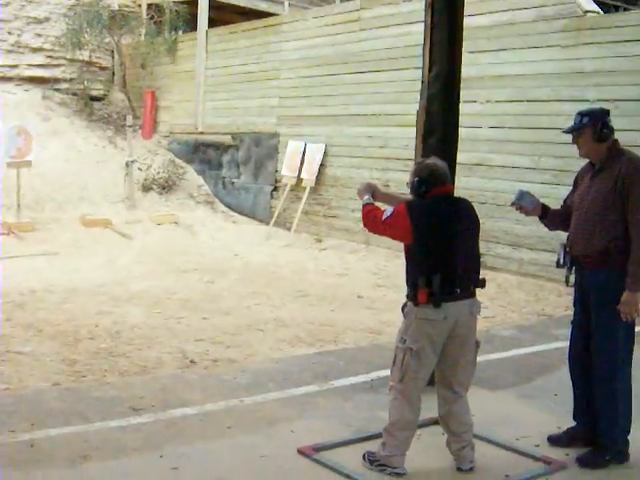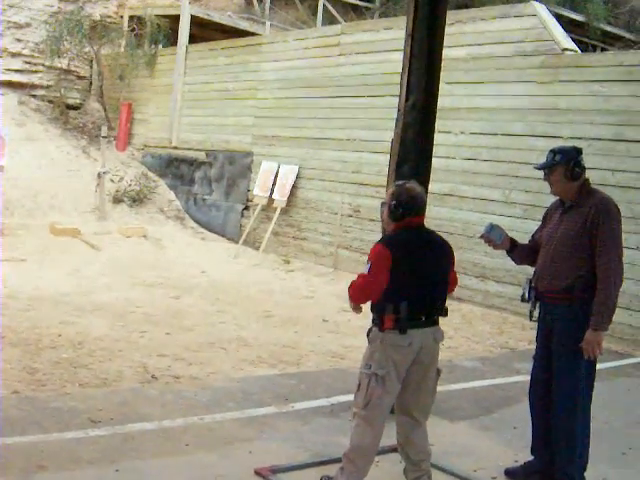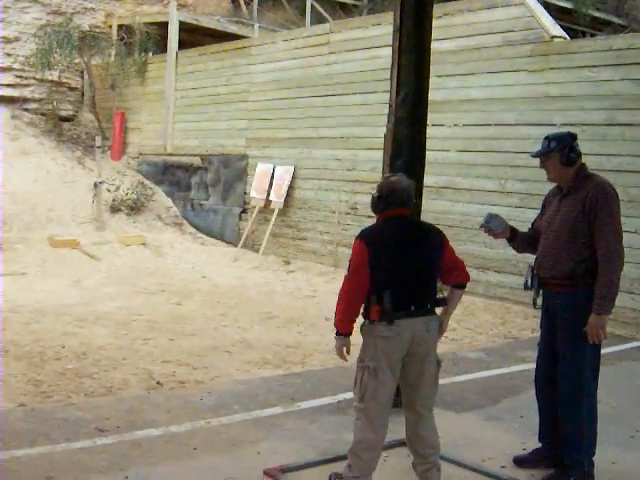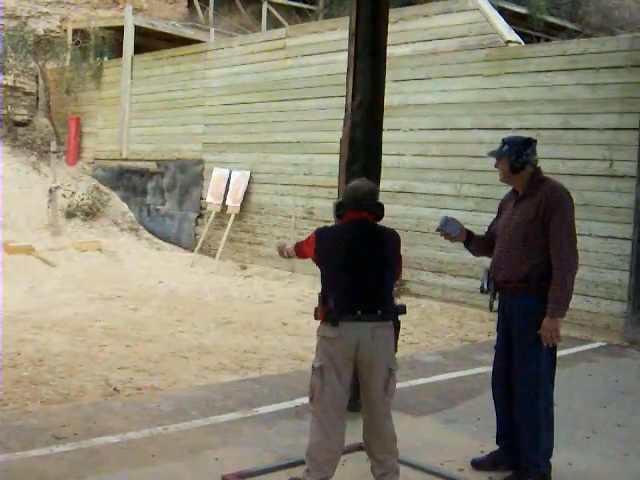
dt=1s
person 1, frame 1
right shoulder: (586, 173)
right elbow: (568, 219)
right wrist: (541, 212)
right hip: (584, 274)
left knee: (610, 361)
right knee: (580, 355)
right ankle: (587, 426)
person 1, frame 2
left shoulder: (601, 208)
right shoulder: (555, 209)
left elbow: (609, 272)
right elbow: (535, 254)
left wrist: (598, 326)
right wrist: (509, 246)
left hip: (577, 313)
right hip: (548, 309)
left knee: (570, 397)
right knee: (540, 391)
person 1, frame 3
left shoulder: (598, 192)
right shoulder: (554, 195)
left elbow: (610, 256)
right elbow: (536, 241)
left wrist: (601, 310)
right wrist: (510, 234)
left hip: (580, 298)
right hip: (552, 297)
left knee: (576, 383)
right knee: (547, 378)
right ankle: (552, 448)
person 1, frame 4
left shoulder: (552, 196)
right shoulder: (510, 199)
left elbow: (565, 260)
right elbow: (493, 245)
left wrist: (554, 313)
right wrist: (466, 237)
left hip: (535, 301)
right hip: (508, 299)
left knee: (532, 385)
right knee: (503, 380)
right ankle: (510, 449)
person 2, frame 1
left shoulder: (415, 214)
right shoulder: (465, 210)
left elbow: (374, 221)
left wrist: (367, 199)
right wrist: (383, 195)
left hip: (428, 310)
right hip: (465, 307)
left knee: (406, 387)
right knee: (455, 386)
left ankle: (391, 457)
right ankle: (464, 454)
person 2, frame 2
left shoulder: (389, 245)
right shoulder: (441, 246)
left elbow: (364, 290)
right elbow: (449, 284)
left wrist: (354, 293)
left hip: (393, 337)
right hip: (429, 334)
left knee: (370, 412)
right knee: (415, 412)
person 2, frame 3
left shoulder: (369, 238)
right shoulder: (433, 236)
left elbow: (353, 289)
right elbow: (459, 278)
left wrist: (342, 332)
right wrist: (445, 316)
left hip: (386, 329)
right hip: (425, 326)
left knee: (372, 407)
right knee: (421, 404)
person 2, frame 4
left shoulder: (326, 238)
right shoulder: (390, 240)
left elbow: (304, 248)
left wrist: (288, 249)
left hip: (338, 330)
right hip: (379, 329)
left knee: (328, 409)
right knee: (379, 407)
